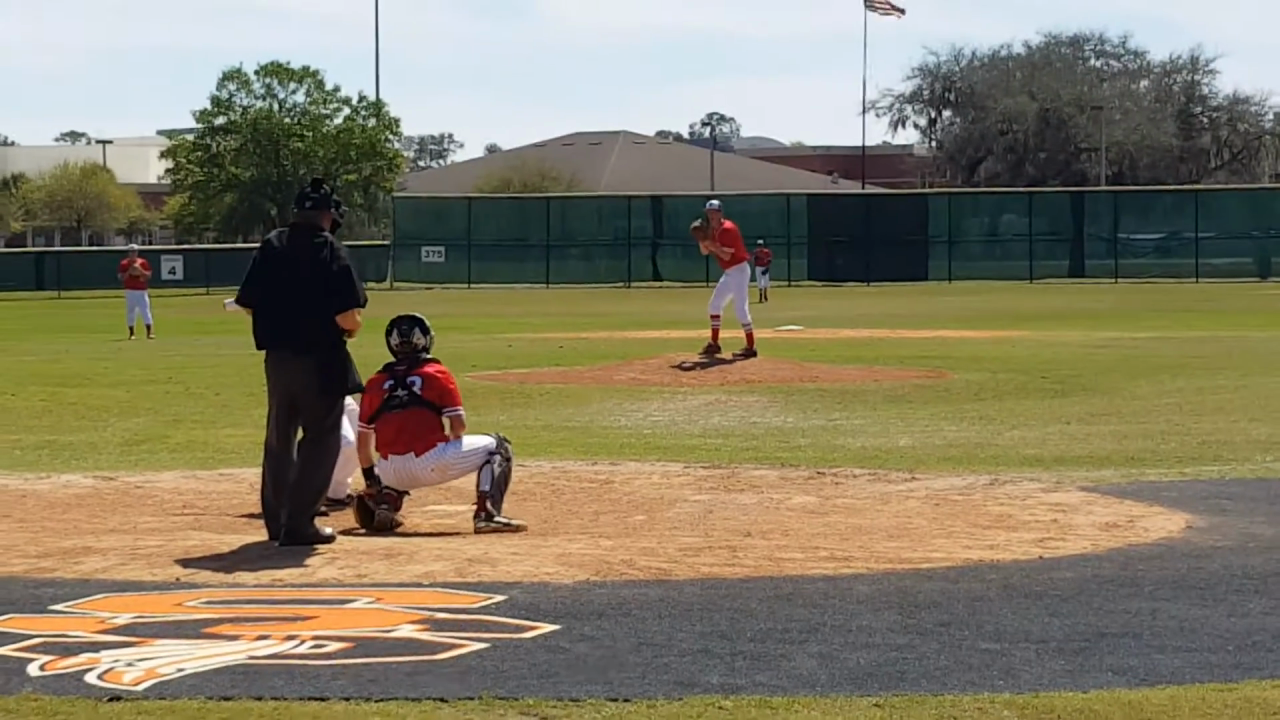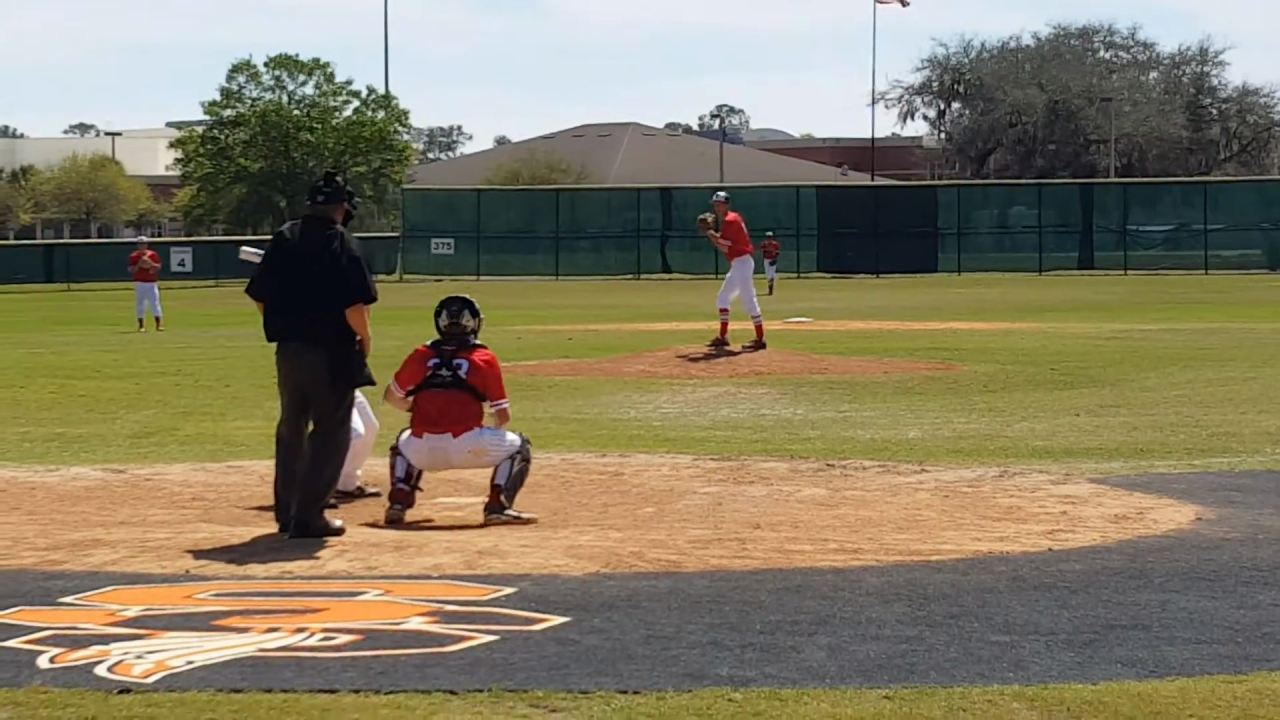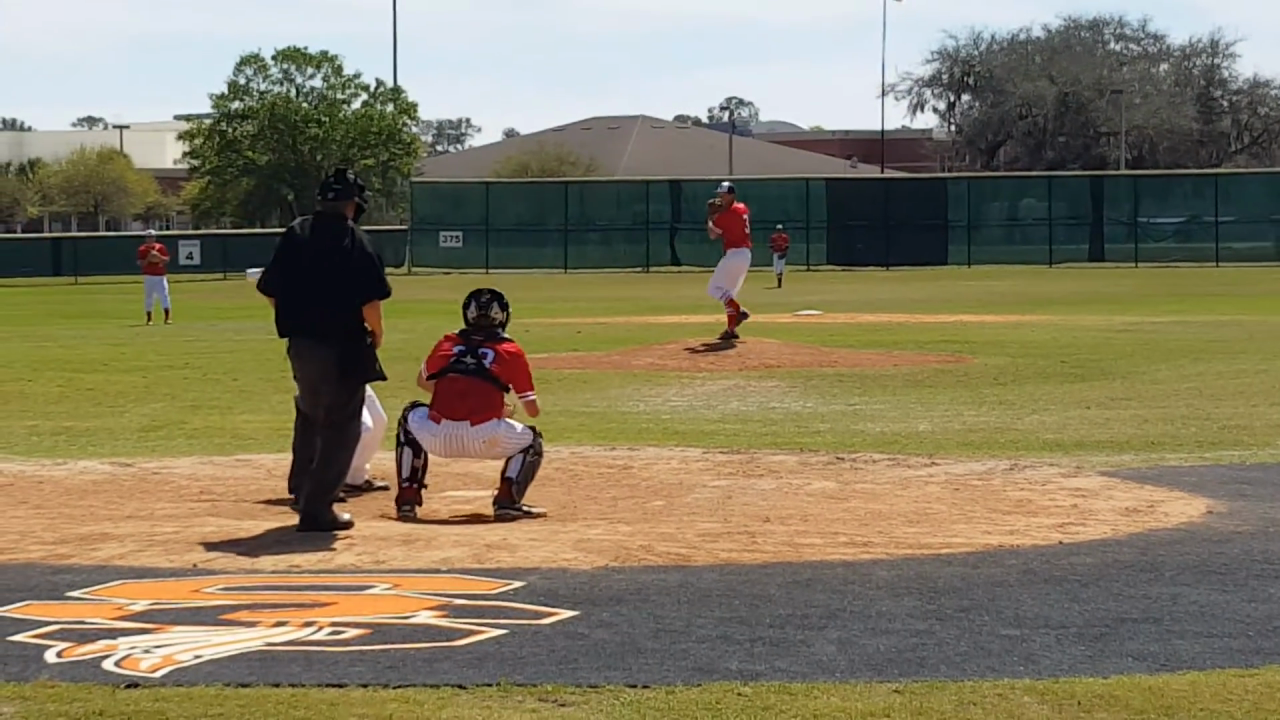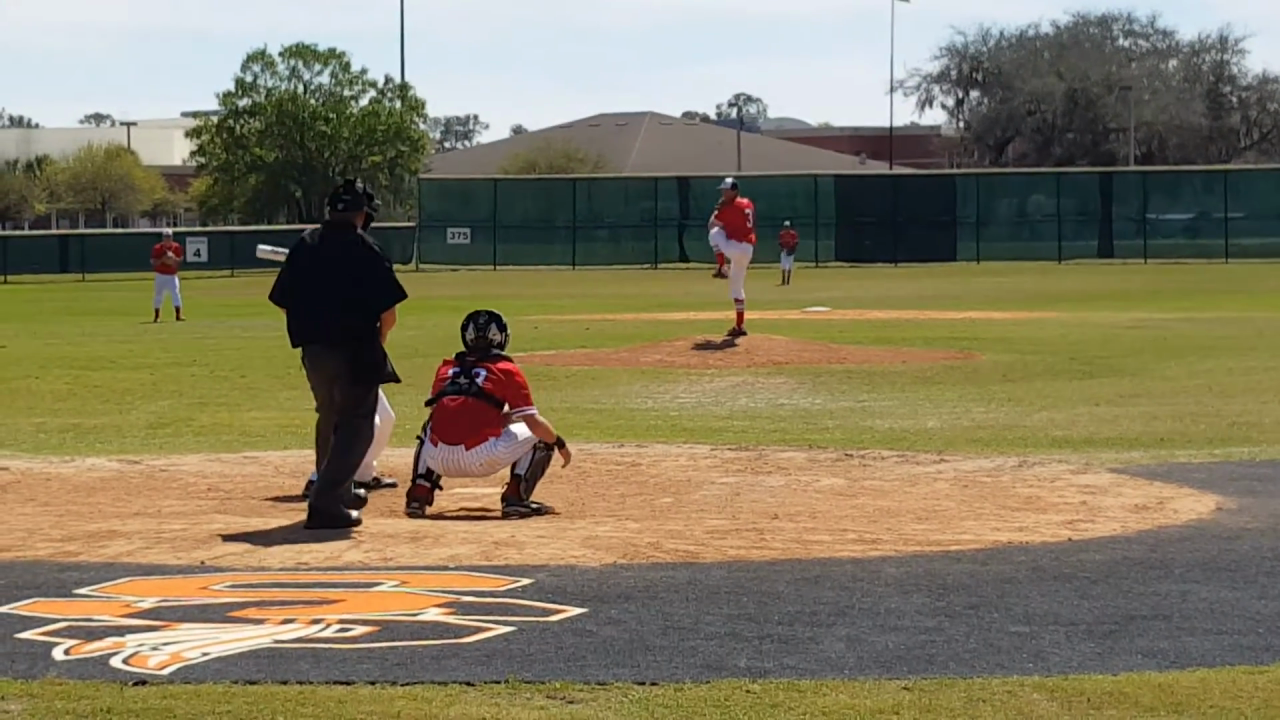
dt=0.3s
person 1, frame 1
left shoulder: (271, 246)
right shoulder: (329, 250)
left elbow: (249, 305)
right elbow: (345, 314)
right wrist: (356, 327)
left hip: (277, 357)
right hip: (320, 359)
left knee: (279, 439)
right knee: (321, 440)
left ankle: (277, 520)
right ankle: (298, 524)
person 1, frame 2
left shoulder: (283, 238)
right shoulder: (341, 242)
left elbow: (260, 299)
right elbow: (354, 306)
right wrist: (365, 337)
left hip: (288, 350)
right hip: (331, 352)
left knee: (290, 431)
right knee: (330, 433)
left ankle: (288, 512)
right ankle: (308, 516)
person 1, frame 3
left shoulder: (294, 233)
right shoulder: (353, 239)
left elbow: (271, 293)
right elbow: (370, 303)
right wrist: (377, 332)
left hip: (300, 344)
right hip: (342, 347)
left knee: (310, 415)
right knee: (341, 427)
left ankle: (303, 493)
right ankle: (316, 510)
person 1, frame 4
left shoulder: (305, 243)
right shoulder: (364, 248)
left elbow: (282, 301)
right elbow: (388, 312)
right wrist: (380, 335)
left hip: (313, 349)
right hip: (355, 351)
left knee: (330, 420)
right knee: (355, 427)
left ankle: (336, 493)
right ankle: (326, 505)
person 2, frame 1
left shoulder: (376, 382)
right shoulder: (438, 374)
left elbow: (364, 439)
right elbow: (458, 423)
left wrist: (370, 482)
right wrist: (448, 445)
left hip: (394, 472)
right hip: (433, 461)
right knee: (498, 447)
left ankle: (385, 504)
right ankle: (487, 513)
person 2, frame 2
left shoulder: (420, 355)
right shoulder: (484, 358)
left elbow: (390, 395)
right elbow: (503, 416)
right wrist: (495, 428)
left hip: (423, 450)
right hip: (466, 444)
left knee: (405, 442)
right knee: (520, 446)
left ankle: (399, 501)
right ankle: (498, 506)
person 2, frame 3
left shoulder: (447, 344)
right shoulder: (511, 351)
left elbow: (425, 381)
right elbow: (532, 409)
left hip: (437, 435)
right hip: (482, 436)
left knee: (410, 418)
right knee: (531, 440)
left ankle: (407, 497)
right ankle: (508, 501)
person 2, frame 4
left shoulder: (446, 368)
right shoulder: (507, 370)
right elbow: (533, 422)
right wrist: (560, 444)
left hip: (439, 459)
right hip: (483, 457)
left knee: (432, 426)
right knee: (542, 436)
left ankle: (418, 496)
right ankle: (516, 499)
